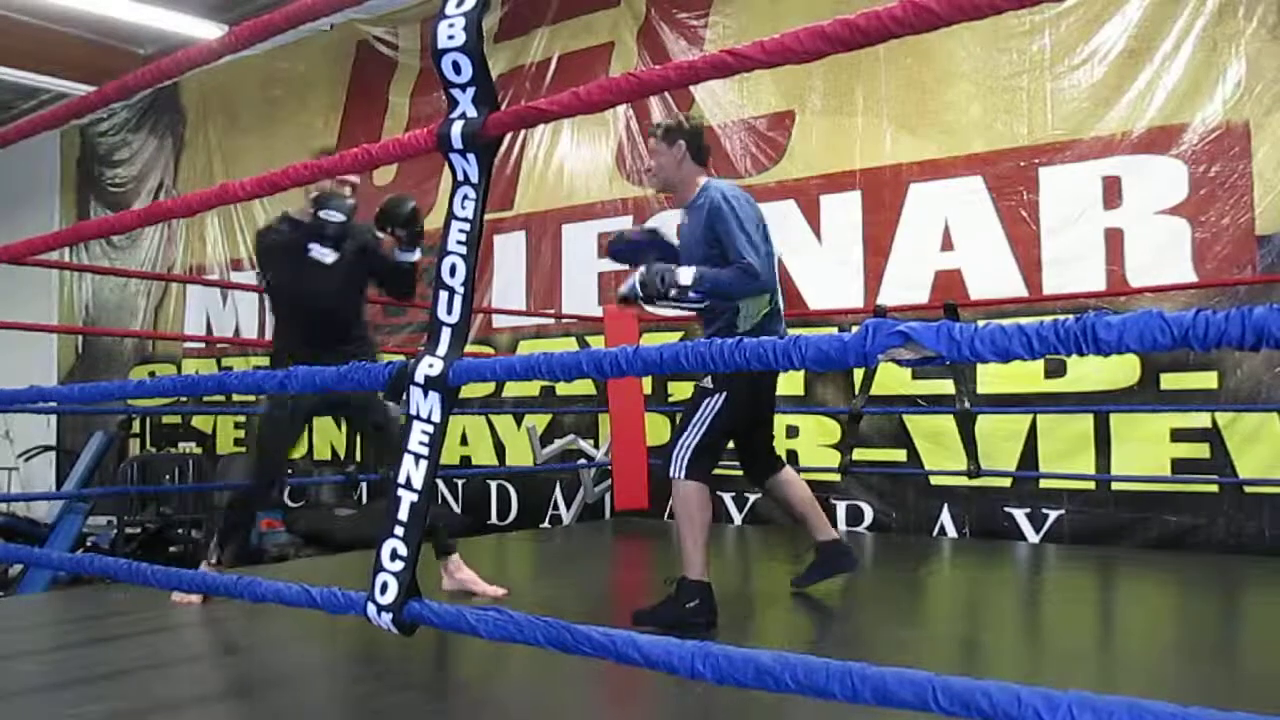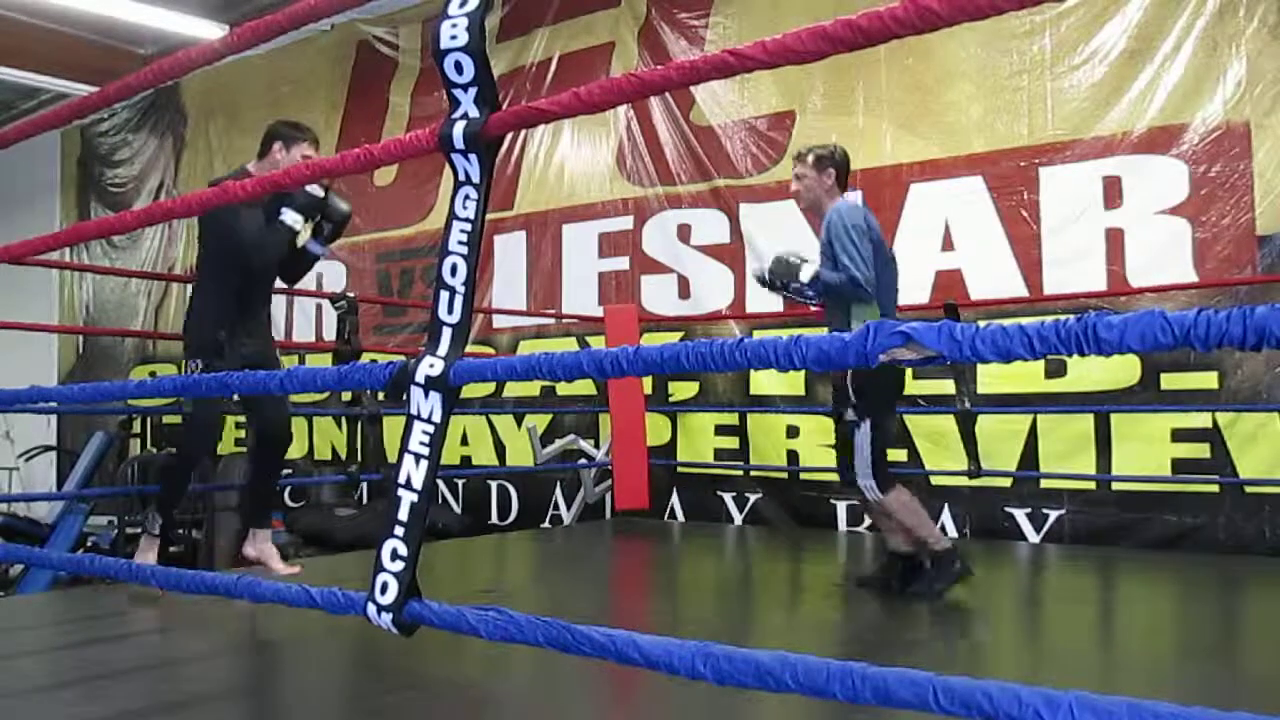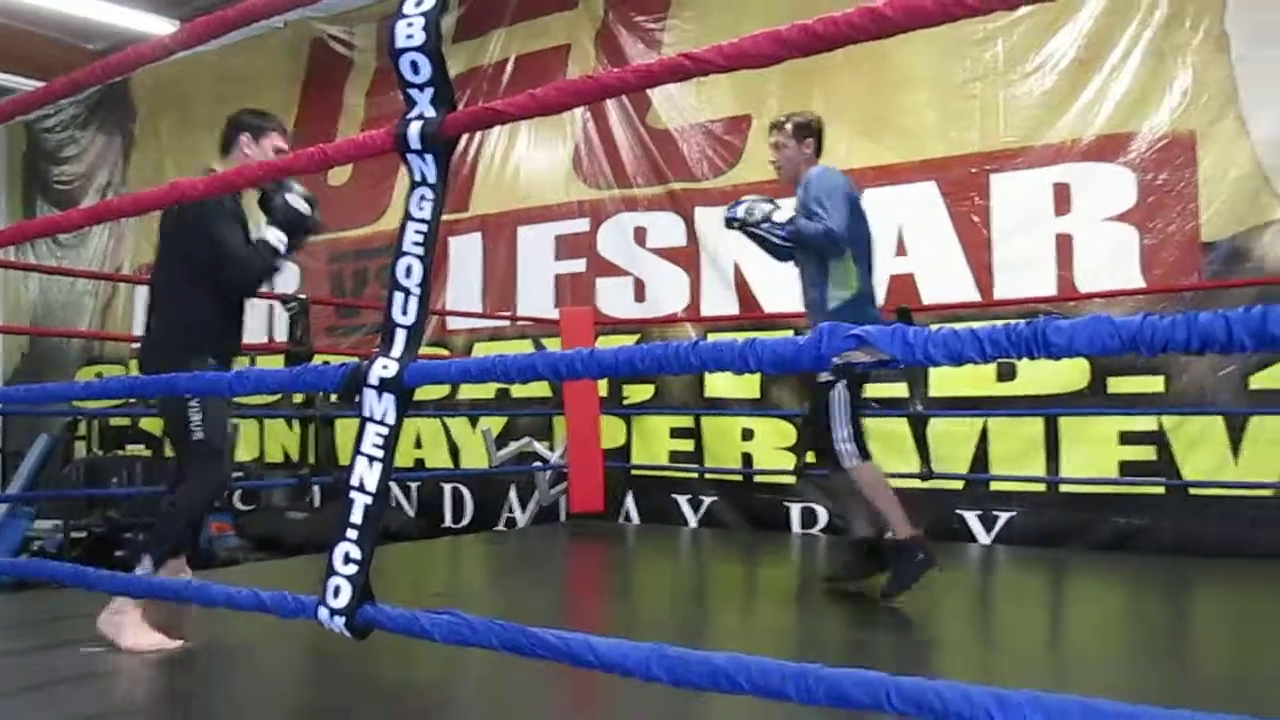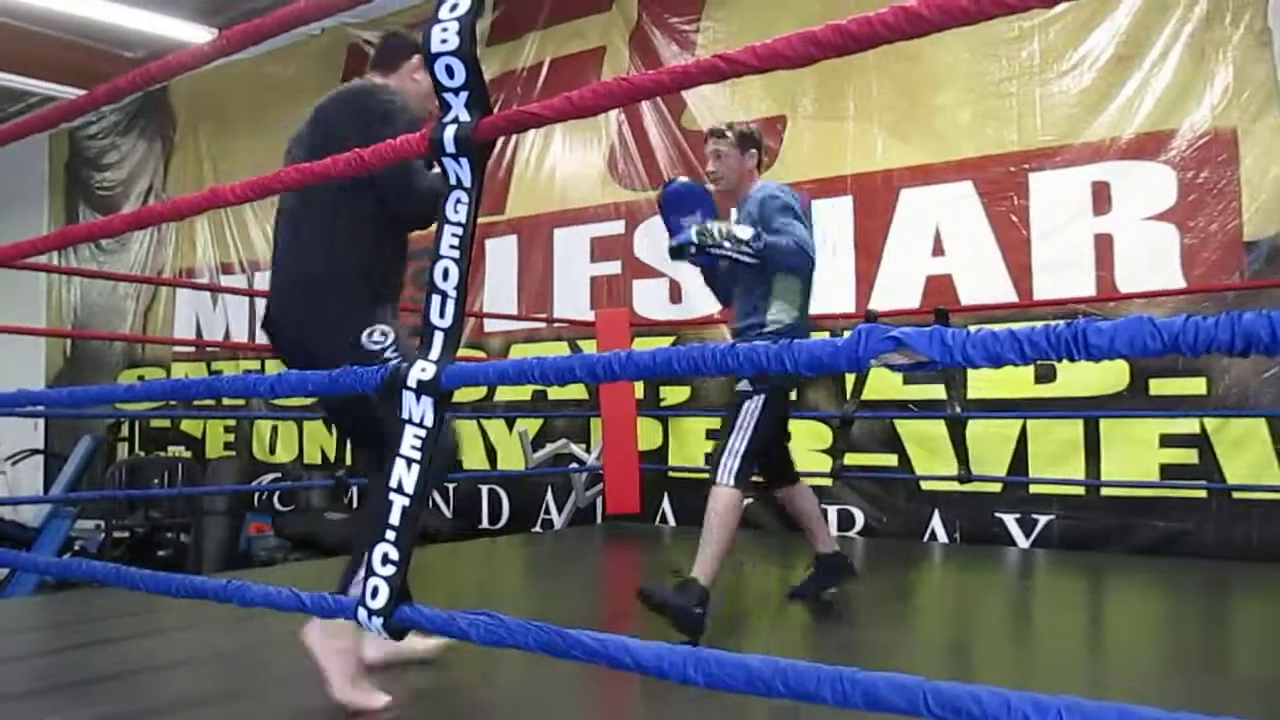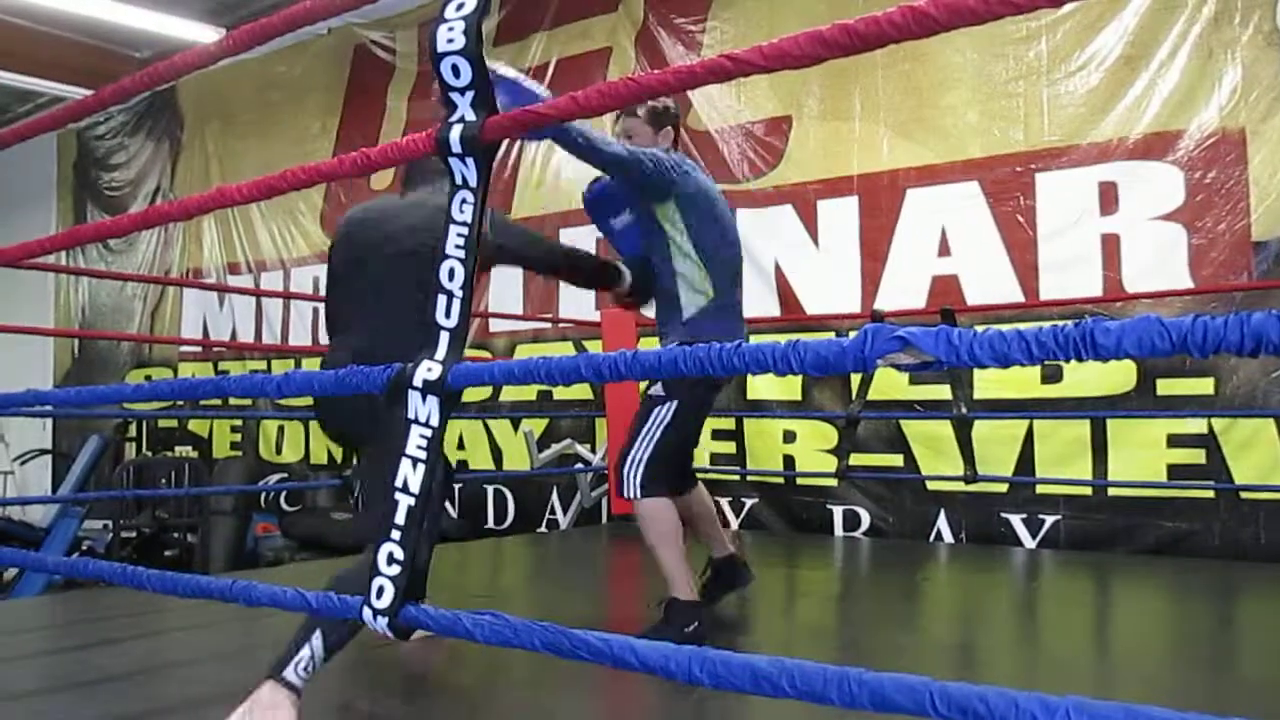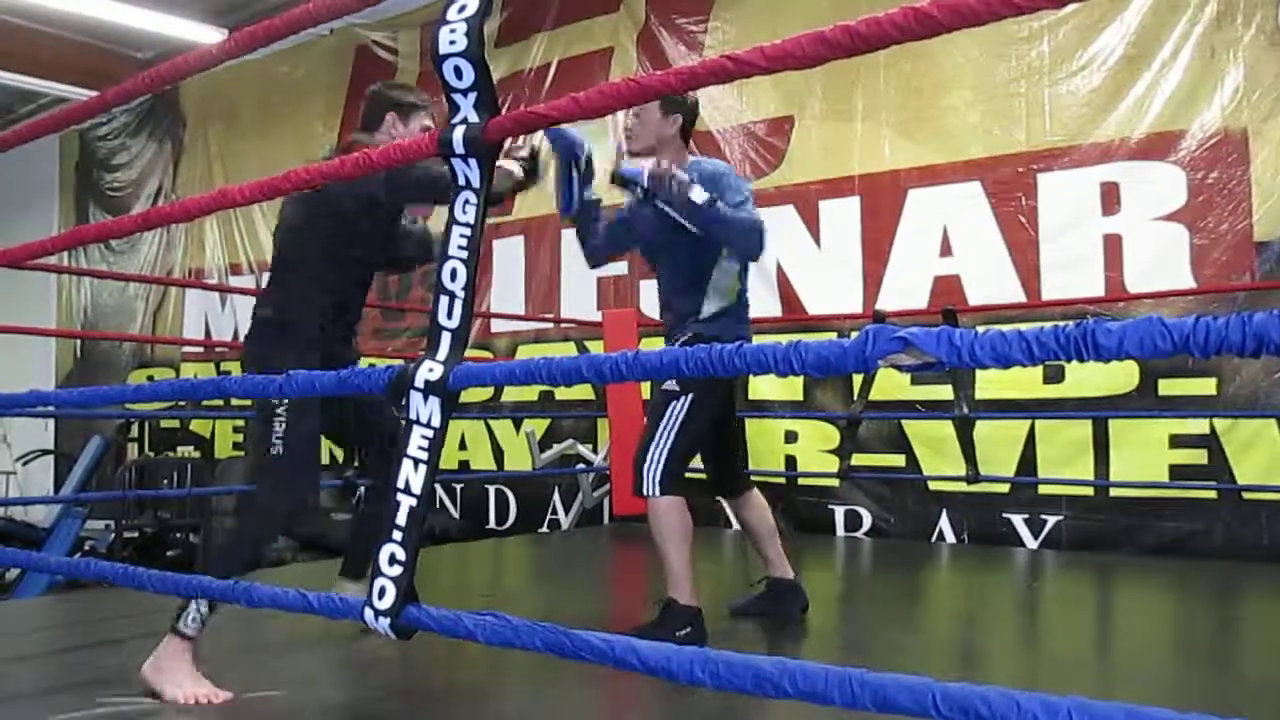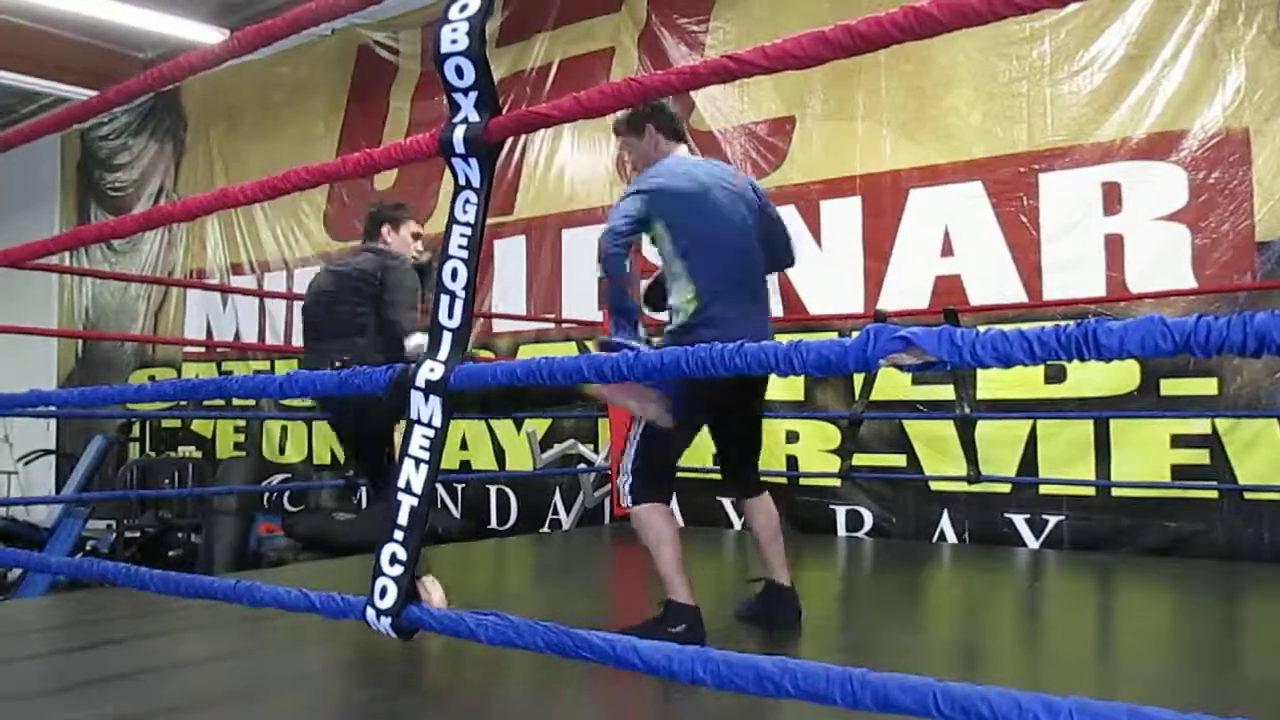
dt=0.7s
person 1, frame 1
left shoulder: (359, 236)
right shoulder: (277, 238)
left elbow: (401, 291)
right elbow: (296, 303)
left wrist: (409, 245)
right wrist: (324, 241)
left hip: (353, 369)
right hip: (298, 372)
right knee: (266, 475)
left ankle: (451, 567)
right ankle: (212, 567)
person 1, frame 2
left shoulder: (275, 201)
right shoulder: (230, 195)
left elbow: (289, 271)
right elbow: (258, 255)
left wrist: (323, 237)
right wrist: (296, 210)
left hip: (253, 338)
right hip: (211, 337)
left knee: (275, 434)
right knee: (199, 440)
left ankle: (258, 536)
right ankle: (151, 540)
person 1, frame 3
left shoulder: (227, 203)
right shoulder: (207, 198)
left elbow: (239, 278)
right elbow: (238, 275)
left wrist: (284, 237)
right wrist: (282, 226)
left hip: (205, 360)
right hip: (181, 359)
left knee: (209, 467)
right knee: (206, 469)
left ankle: (173, 566)
right ankle: (126, 607)
person 1, frame 4
left shoulder: (326, 119)
right shoulder: (382, 104)
right elbow: (420, 203)
left wrist: (424, 154)
left hip: (298, 315)
right hip: (344, 314)
left knee: (382, 457)
left ankle: (370, 624)
right ankle: (340, 623)
person 1, frame 5
left shoulder: (356, 226)
right shoulder: (457, 212)
right elbow: (550, 255)
right wrist: (620, 278)
left hip: (347, 398)
right hip: (399, 396)
left knee: (420, 500)
person 1, frame 6
left shoulder: (374, 182)
right shoulder: (358, 169)
left elbow: (396, 252)
right elbow: (436, 183)
right wrist: (508, 173)
left hip: (328, 353)
right hip: (287, 354)
left knee: (395, 454)
right knee: (282, 497)
left ankle: (353, 586)
right ankle: (175, 650)
person 1, frame 7
left shoulder: (323, 278)
right shoulder: (392, 265)
right elbow: (403, 331)
left hip: (341, 400)
right hip: (382, 385)
left knee: (387, 488)
right knee: (506, 389)
person 2, frame 1
left shoulder: (722, 199)
right shoulder: (694, 208)
left elbow: (753, 276)
right elbow: (693, 269)
left wrist: (677, 280)
right wrist: (654, 276)
left knee: (686, 458)
right knee: (759, 458)
left ankle: (694, 593)
right ankle: (831, 547)
person 2, frame 2
left shoulder: (843, 218)
right shoulder: (843, 219)
left elbow: (860, 285)
left wrist: (805, 275)
right wrist: (799, 280)
left hip: (868, 359)
left knee: (867, 474)
right knee: (861, 467)
left ankle: (946, 555)
right ankle: (904, 558)
person 2, frame 3
left shoulder: (823, 181)
right shoulder: (814, 187)
left elbow: (832, 239)
left wrist: (776, 217)
right wrist: (765, 227)
left hip: (845, 328)
right hip: (836, 328)
left knee: (843, 444)
right knee: (825, 440)
left ankle: (908, 545)
right ankle: (867, 541)
person 2, frame 4
left shoulder: (771, 198)
right shoulder: (745, 211)
left elbow: (797, 256)
right elbow: (724, 288)
left wrist: (727, 234)
right wrist: (697, 243)
left hip: (773, 348)
right hip: (761, 348)
left knee: (730, 464)
right knee: (772, 465)
left ankle: (693, 596)
right ankle: (831, 559)
person 2, frame 5
left shoulder: (670, 172)
right shoulder: (658, 192)
left elbow: (607, 154)
left wrist: (537, 111)
right wrist: (630, 242)
left hip: (701, 346)
right hip: (700, 345)
left knee: (640, 471)
right knee: (668, 468)
left ankle: (685, 613)
right ankle: (727, 563)
person 2, frame 6
left shoulder: (715, 176)
right shoulder: (644, 195)
left elbow: (750, 240)
right elbow: (600, 248)
left wrist: (686, 193)
right wrist: (575, 187)
left hip: (711, 340)
right hip: (704, 344)
left knee: (656, 470)
right knee: (729, 474)
left ankle: (682, 615)
right ankle: (784, 586)
person 2, frame 7
left shoulder: (656, 183)
right shoulder: (739, 181)
left elbow: (614, 245)
right elbow: (783, 254)
left wrist: (624, 327)
left hip: (697, 348)
right hip: (751, 346)
left knee: (641, 479)
right knee: (744, 473)
left ankle: (680, 615)
right ankle: (780, 594)
